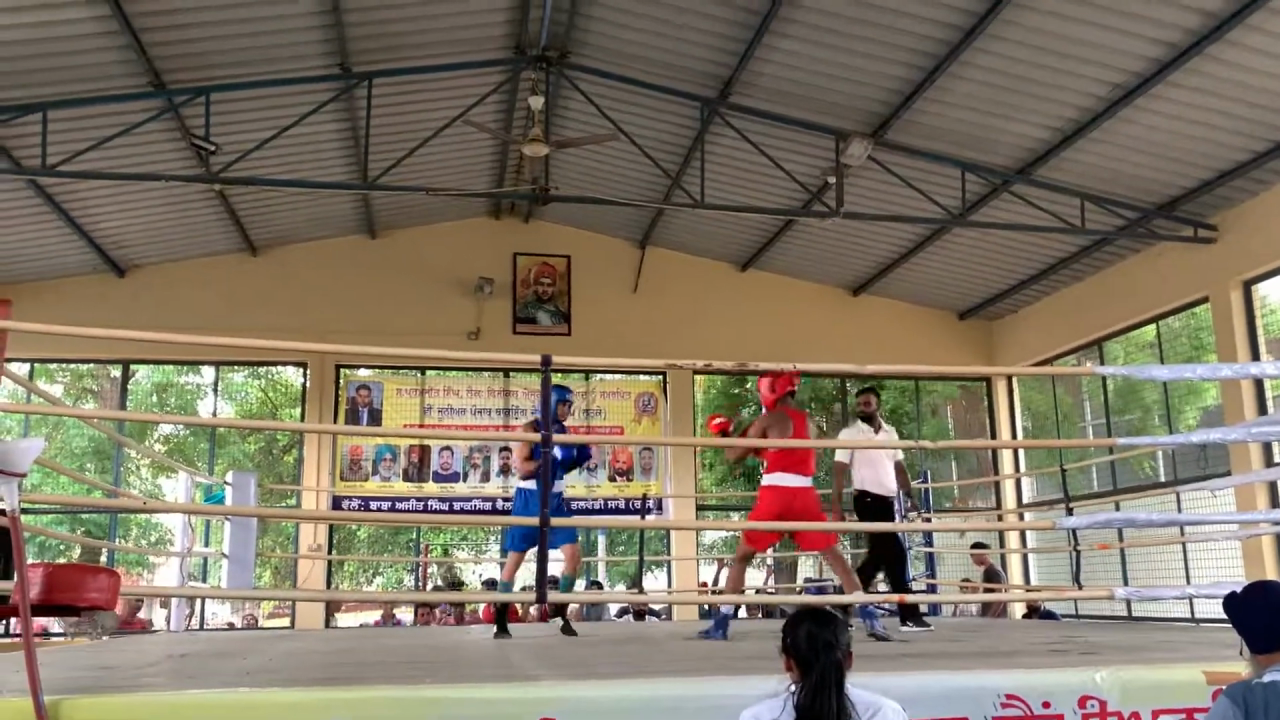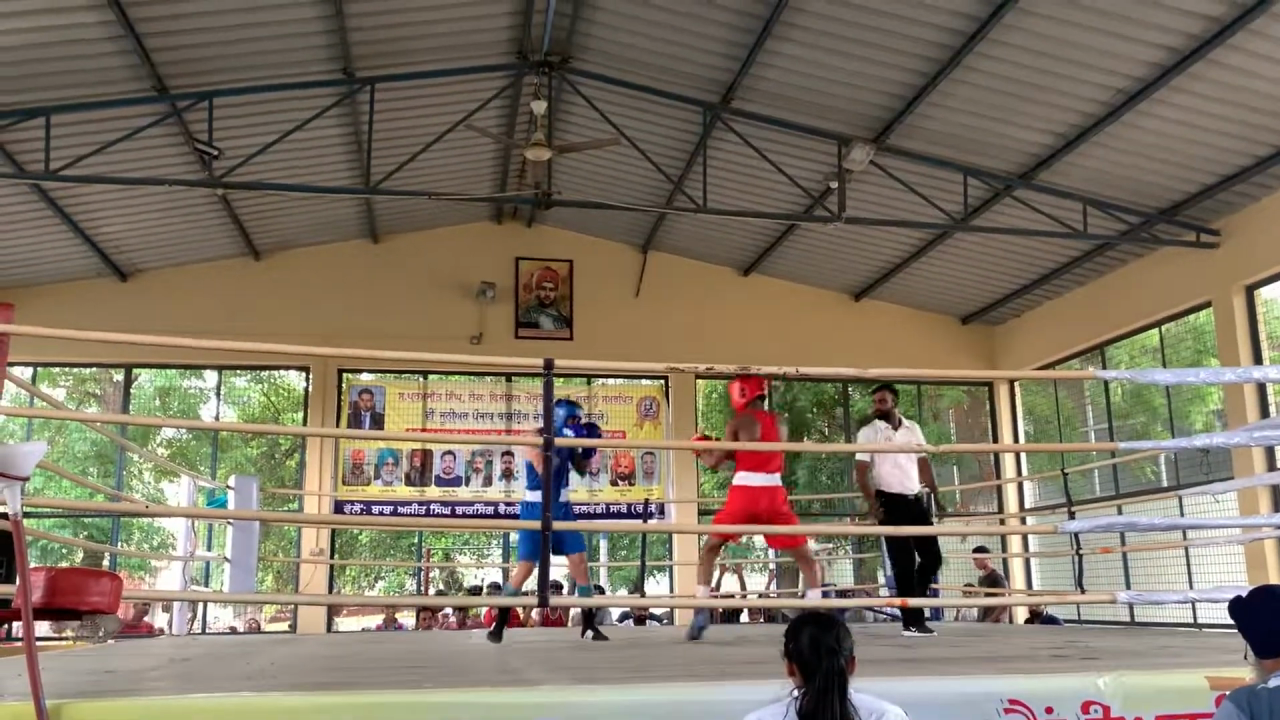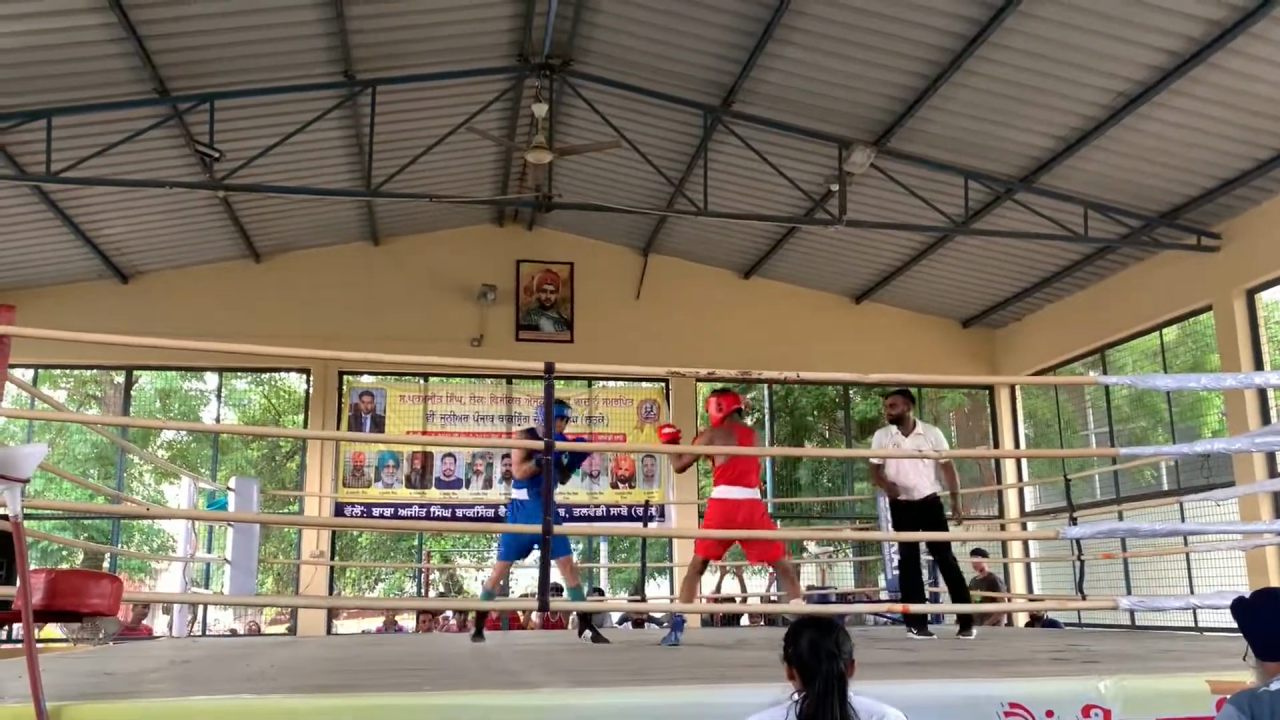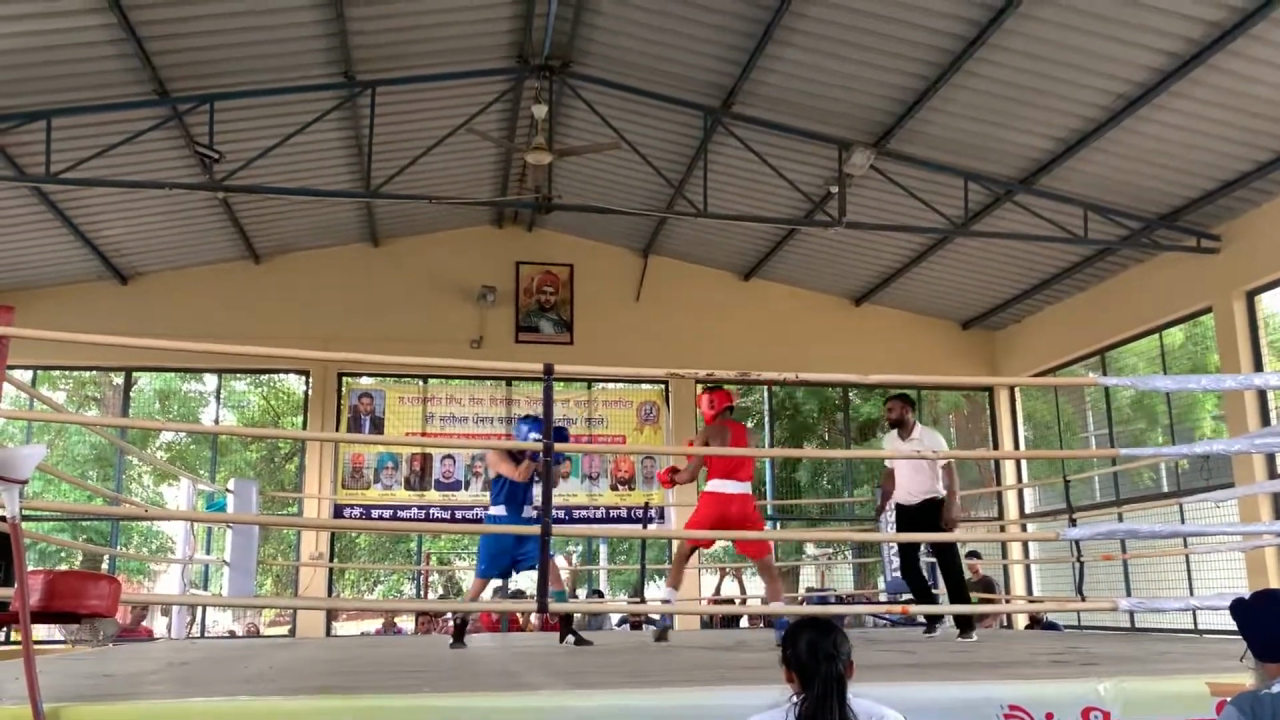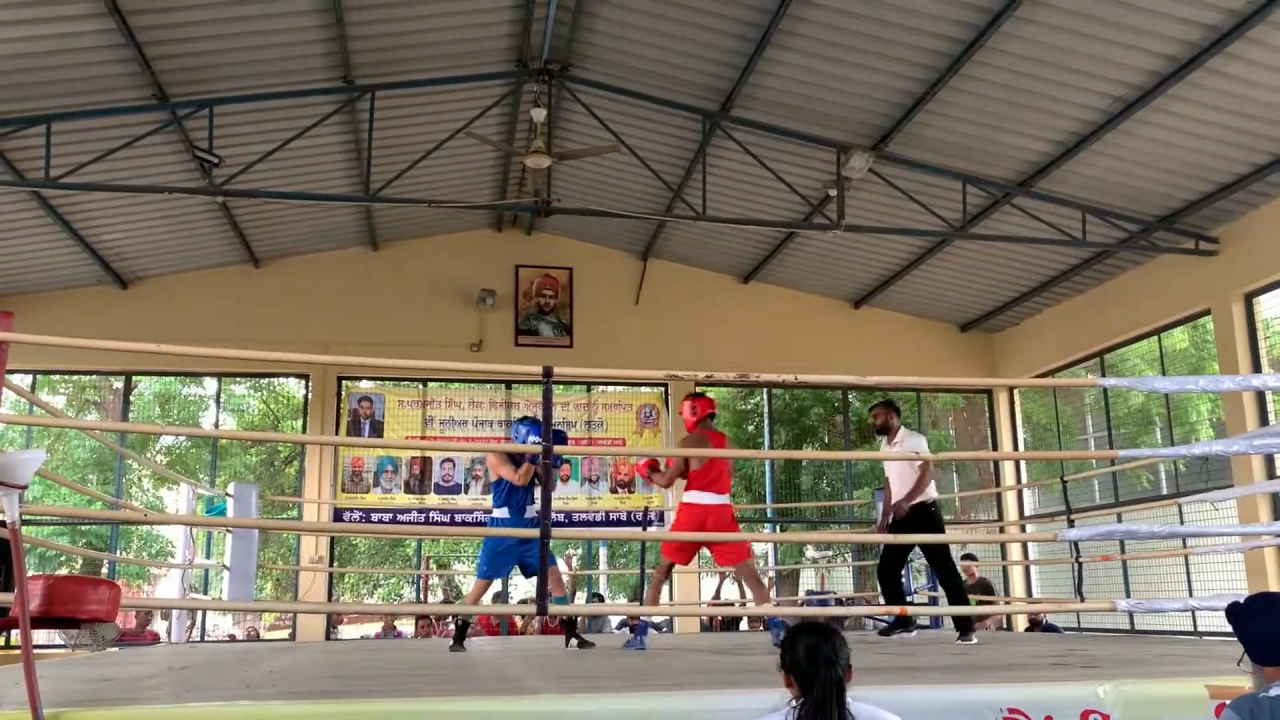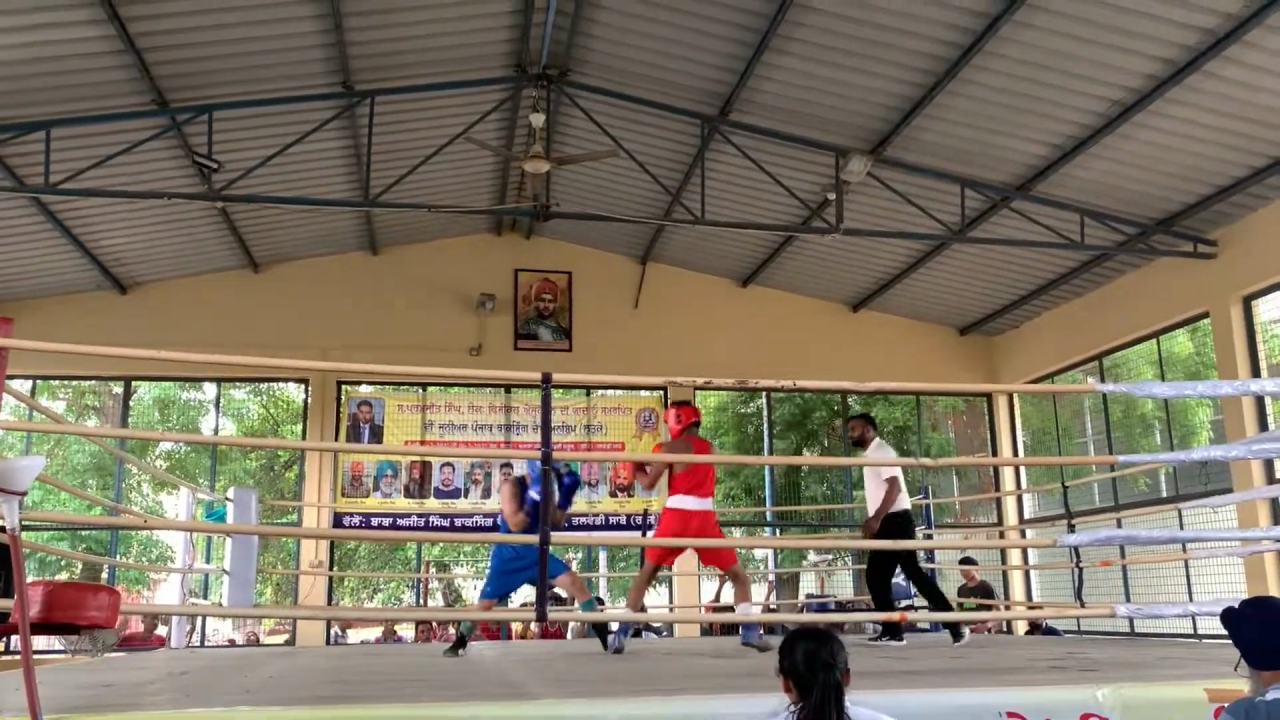
dt=0.2s
person 1, frame 1
left shoulder: (768, 419)
right shoulder: (808, 423)
left elbow: (736, 454)
left wrist: (722, 436)
left hip: (773, 496)
right hip: (804, 497)
left knee: (740, 558)
right knee: (837, 560)
left ankle: (721, 623)
right ankle: (868, 617)
person 1, frame 2
left shoulder: (738, 420)
right shoulder: (779, 424)
left elbow: (714, 462)
left wrist: (701, 449)
left hip: (743, 494)
right hip: (773, 496)
left knee: (709, 550)
right knee: (806, 560)
left ankle: (701, 613)
person 1, frame 3
left shoulder: (713, 434)
right shoulder: (754, 437)
left elbow: (680, 463)
left wrist: (670, 444)
left hip: (721, 508)
right hip: (751, 509)
left knee: (695, 568)
right knee: (787, 572)
left ankle: (676, 628)
person 1, frame 4
left shoulder: (708, 432)
right shoulder: (745, 433)
left elbow: (688, 475)
left wrist: (671, 476)
left hip: (713, 501)
right hip: (742, 503)
left knee: (681, 555)
right knee: (768, 570)
right ankle: (782, 629)
person 1, frame 5
left shoulder: (689, 441)
right shoulder: (725, 442)
left elbow: (665, 480)
left wrist: (649, 470)
left hip: (692, 513)
right hip: (721, 515)
left knee: (661, 572)
right knee: (751, 575)
left ankle: (640, 631)
right ankle: (777, 628)
person 1, frame 6
left shoulder: (673, 447)
right shoulder: (711, 448)
left elbow: (649, 483)
left wrist: (637, 470)
left hip: (676, 518)
right hip: (704, 520)
left knee: (645, 576)
right knee: (739, 577)
left ankle: (623, 632)
right ankle: (750, 630)
person 2, frame 1
left shoulder: (890, 433)
right shoulder: (849, 434)
left elbow: (899, 468)
right elbow: (840, 470)
left wrist: (910, 497)
right wrist: (837, 505)
left hip: (888, 501)
right hip: (868, 500)
left knee: (876, 559)
right knee: (894, 555)
right ankle: (909, 615)
person 2, frame 2
left shoulder: (913, 429)
right shoulder: (868, 433)
left elbow: (923, 464)
right elbow: (862, 470)
left wrist: (936, 495)
right wrist: (871, 501)
left hip: (915, 499)
right hip: (889, 501)
left knee: (932, 556)
right knee: (904, 560)
left ankle: (910, 606)
right ankle: (913, 620)
person 2, frame 3
left shoulder: (932, 434)
right shoulder: (881, 437)
left elbow: (947, 468)
right elbow: (875, 470)
left wrist: (956, 502)
right wrist: (888, 485)
left hip: (929, 503)
right hip: (901, 506)
left knee: (946, 560)
right knee: (908, 564)
left ankle: (966, 621)
right ankle: (916, 622)
person 2, frame 4
left shoulder: (931, 437)
right shoulder: (889, 440)
left elbow: (949, 472)
left wrist: (951, 506)
right wrist: (883, 503)
left hip: (932, 507)
right hip: (904, 510)
left knee: (950, 564)
right knee: (908, 567)
left ankle: (966, 625)
right ankle: (933, 615)
person 2, frame 5
left shoulder: (914, 440)
right shoulder: (884, 446)
left elbow: (926, 473)
left wrist: (906, 501)
right wrist: (884, 517)
left hip: (924, 510)
right hip: (902, 516)
left knee: (944, 568)
right knee: (887, 568)
left ankle: (965, 627)
right ankle: (902, 622)
person 2, frame 6
left shoulder: (882, 452)
right shoulder: (869, 456)
left elbow: (894, 487)
left wrist: (876, 518)
right wrist: (873, 521)
left hip: (894, 521)
right hip: (885, 525)
left knee: (916, 575)
right knee: (875, 575)
left ankle: (955, 625)
right ankle: (891, 631)
person 3, frame 1
left shoulder: (562, 431)
right shoulder: (530, 429)
right elbow: (522, 469)
left wrist: (578, 457)
right wrist: (550, 458)
left hip: (556, 502)
right hip: (528, 500)
left knee: (573, 555)
right knee: (515, 560)
left ankle: (560, 611)
right ankle: (501, 621)
person 3, frame 2
left shoulder: (567, 438)
left elbow: (581, 468)
right elbow: (543, 469)
left wrist: (588, 447)
right wrist: (563, 445)
left hip: (562, 510)
right hip: (535, 511)
left knee: (580, 564)
right knee: (525, 568)
left ankle: (589, 626)
right ankle: (499, 625)
person 3, frame 3
left shoulder: (555, 443)
right shoulder: (525, 437)
left elbow: (562, 479)
right elbow: (519, 473)
left wrist: (574, 461)
right wrist: (542, 455)
left hip: (546, 513)
right hip: (521, 511)
left knee: (568, 566)
right knee: (502, 568)
left ankle: (586, 627)
right ankle: (478, 625)
person 3, frame 4
left shoulder: (529, 454)
right shoulder: (498, 454)
right elbow: (520, 476)
left wrist: (557, 454)
right wrist: (533, 450)
left hip: (525, 525)
right hip: (498, 526)
left knee: (552, 571)
right knee: (480, 583)
left ankle: (567, 630)
right ankle: (458, 634)
person 3, frame 5
left shoulder: (532, 457)
right shoulder: (497, 456)
left elbow: (548, 484)
right elbow: (519, 481)
left wrist: (555, 459)
right wrist: (532, 453)
left hip: (529, 529)
right hip: (502, 530)
left knee: (554, 578)
right knee: (481, 584)
left ankle: (572, 635)
right ankle: (459, 636)
person 3, frame 6
left shoulder: (549, 488)
right shoulder: (510, 487)
left elbow: (555, 523)
right elbow: (516, 526)
left wrist: (565, 499)
right wrist: (532, 500)
left hip: (535, 552)
right hip: (508, 554)
left knee: (576, 584)
right knee: (486, 604)
left ankle: (605, 638)
right ankle: (459, 643)
